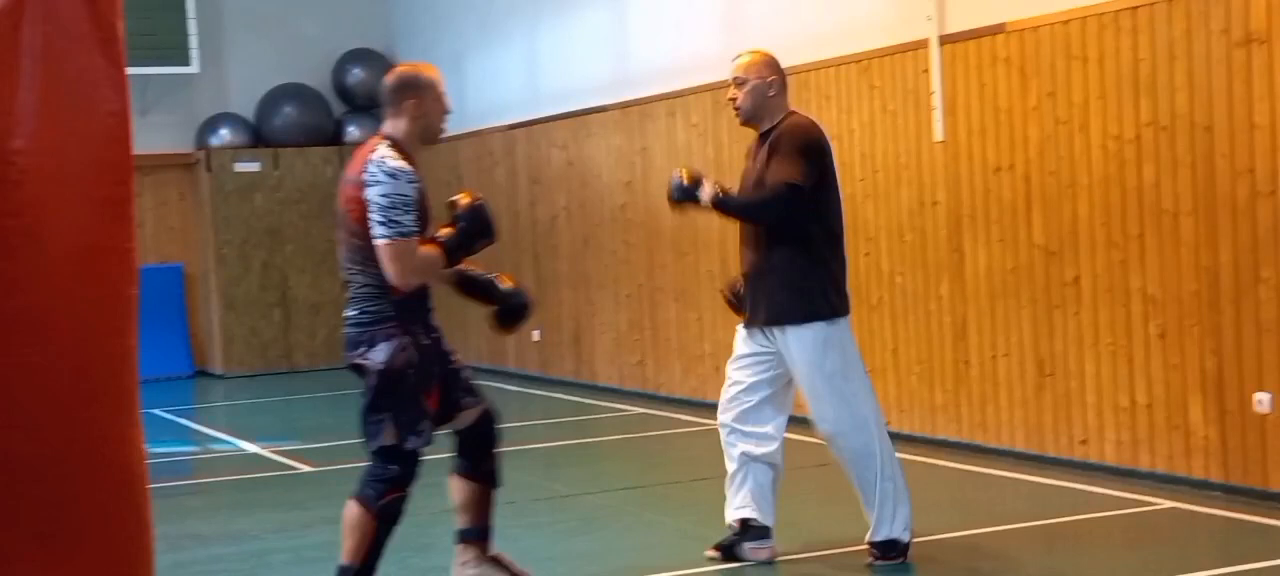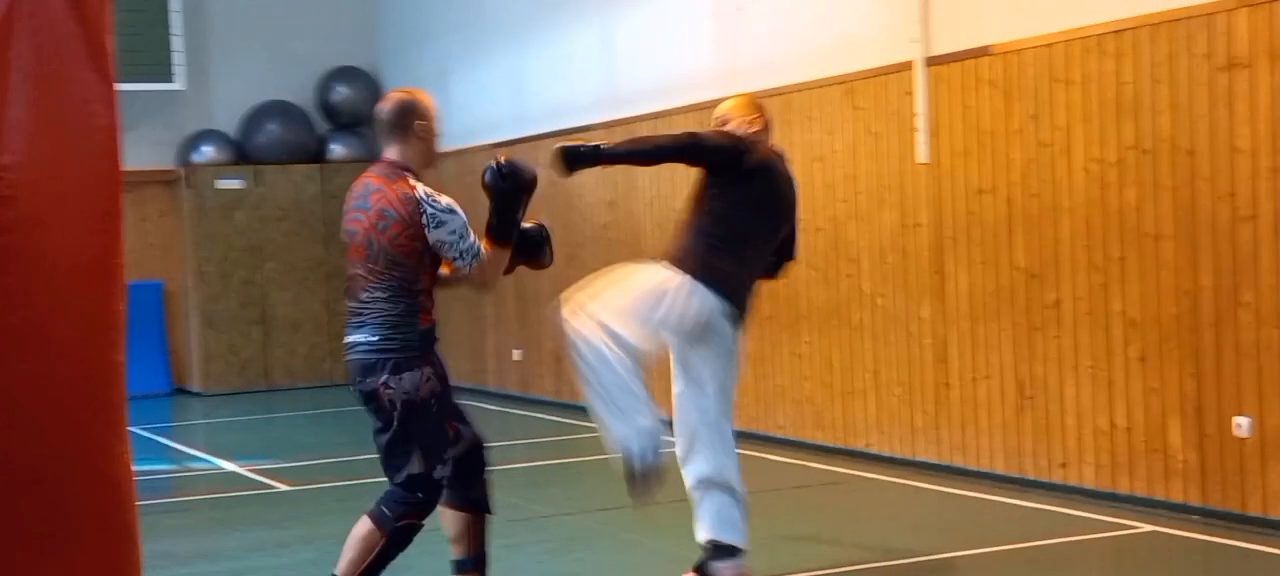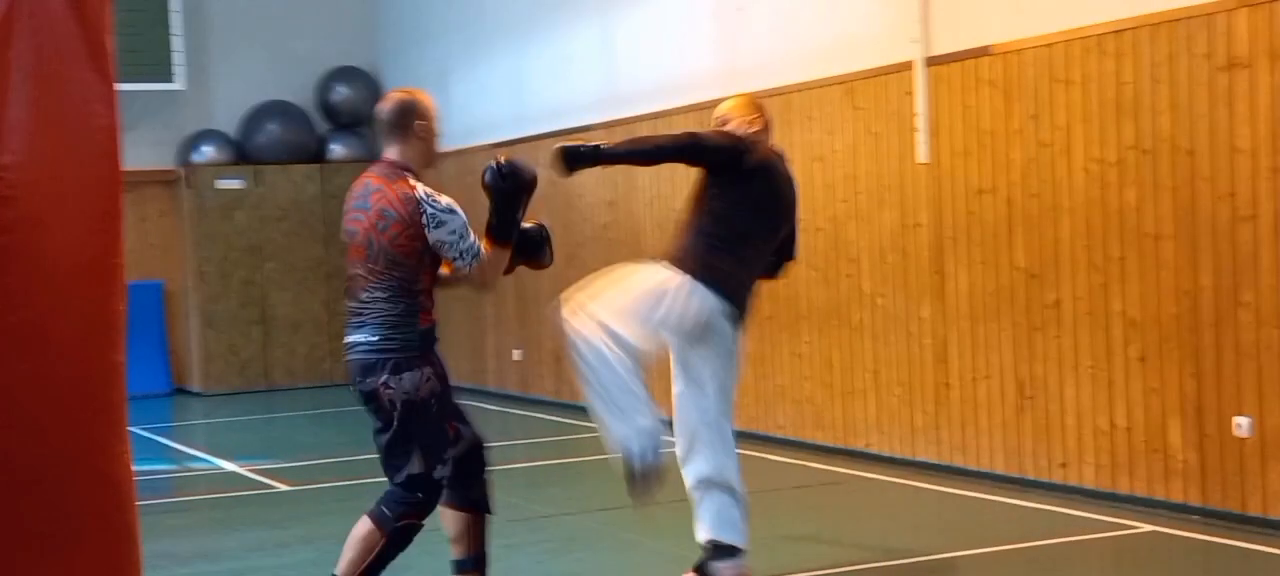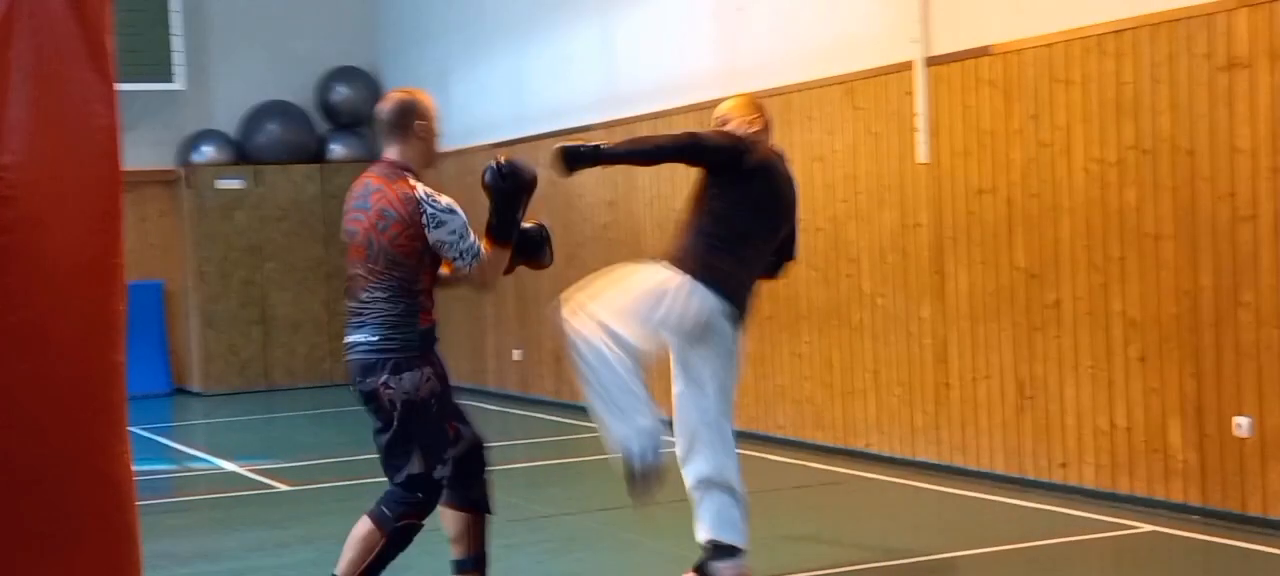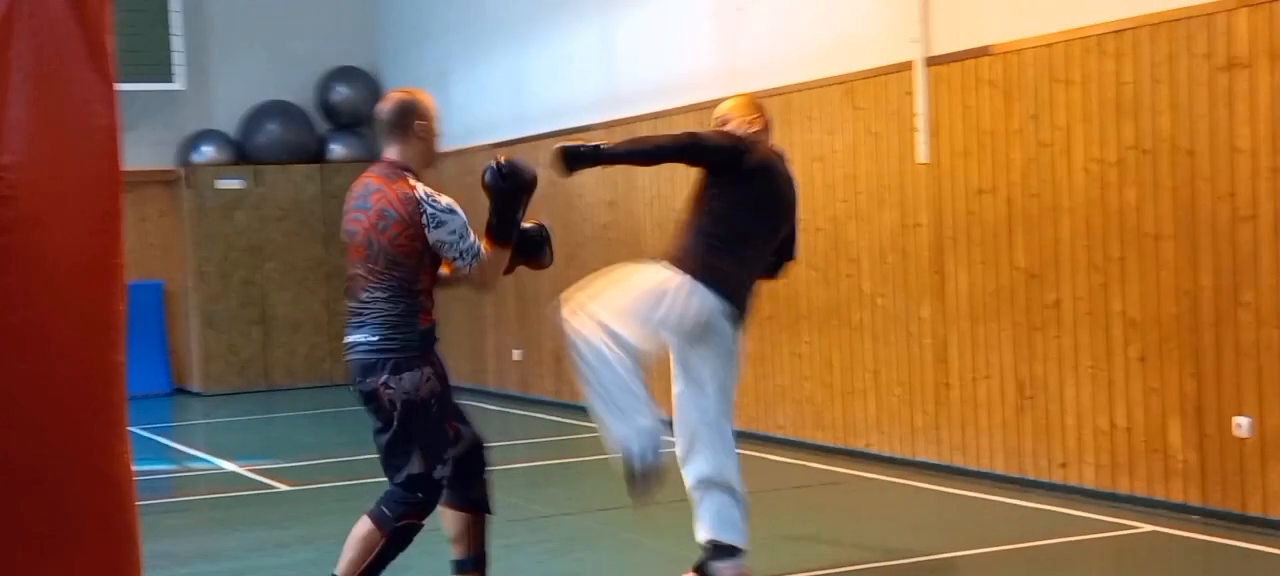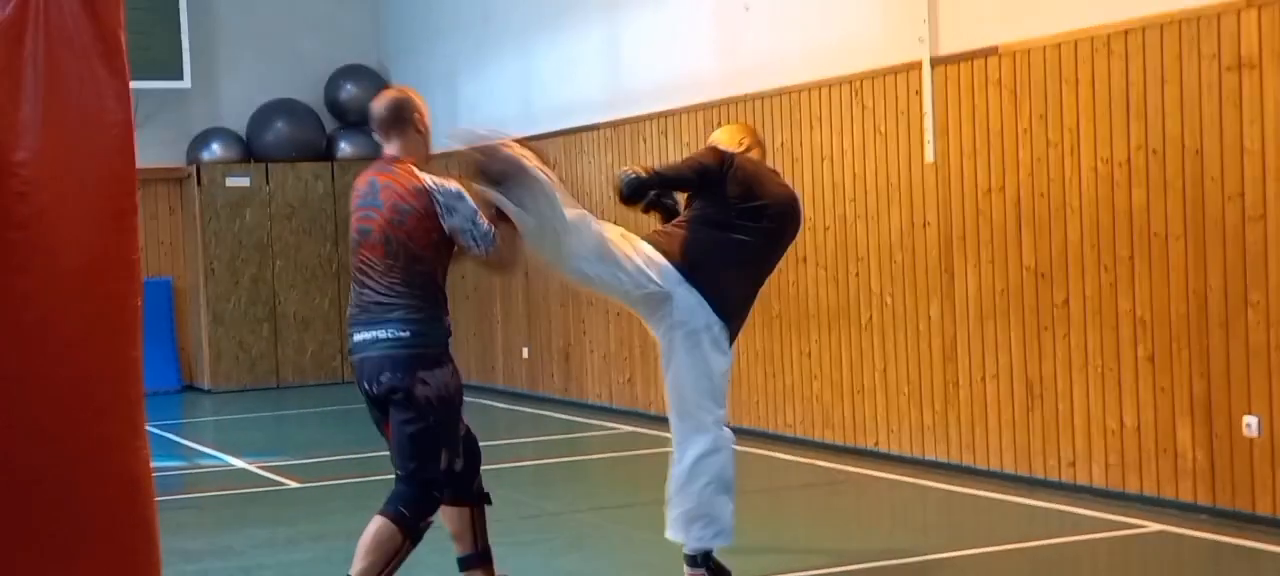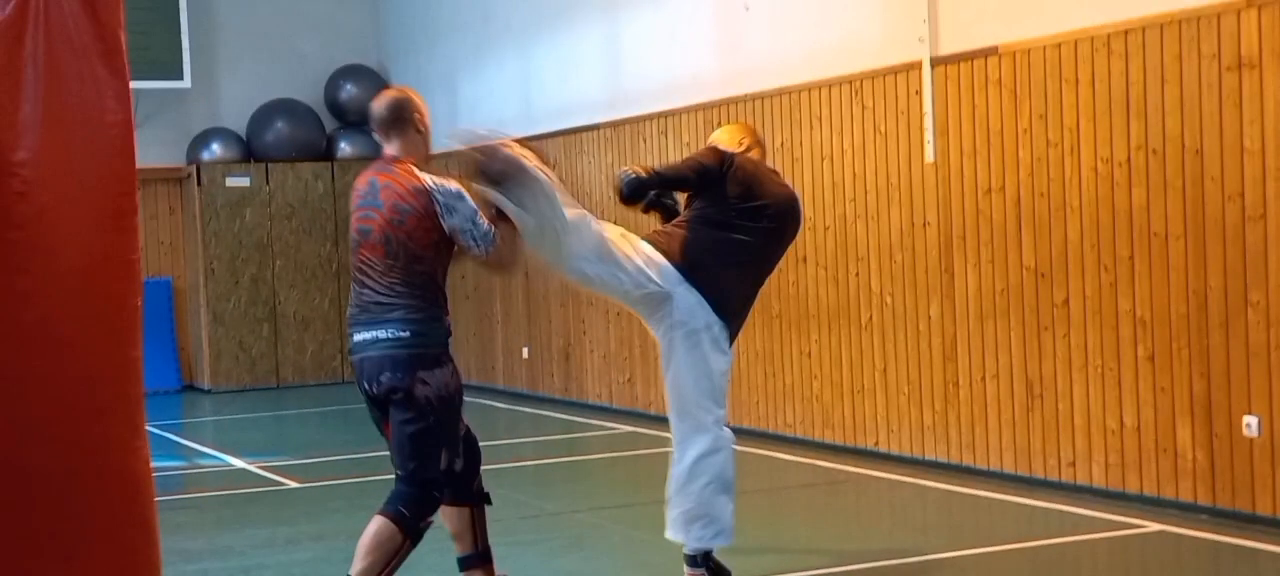
dt=0.5s
person 1, frame 1
left shoulder: (381, 161)
right shoulder: (390, 170)
right elbow: (403, 270)
left wrist: (472, 280)
right wrist: (459, 240)
left hip: (409, 330)
right hip: (387, 336)
left knee: (475, 425)
right knee: (394, 465)
person 1, frame 2
left shoulder: (363, 190)
right shoulder: (427, 204)
right elbow: (483, 275)
left wrist: (507, 250)
right wrist: (507, 211)
left hip: (372, 350)
right hip: (399, 360)
left knee: (464, 456)
right knee: (414, 491)
person 1, frame 3
left shoulder: (362, 190)
right shoulder: (428, 205)
right elbow: (483, 275)
left wrist: (505, 251)
right wrist: (507, 212)
left hip: (370, 350)
right hip: (400, 360)
left knee: (462, 455)
right knee: (414, 490)
person 1, frame 4
left shoulder: (363, 190)
right shoulder: (428, 204)
right elbow: (483, 275)
left wrist: (503, 251)
right wrist: (507, 212)
left hip: (368, 351)
right hip: (401, 359)
left knee: (462, 456)
right knee: (414, 490)
person 1, frame 5
left shoulder: (362, 190)
right shoulder: (429, 204)
right elbow: (483, 275)
left wrist: (503, 251)
right wrist: (507, 212)
left hip: (368, 351)
right hip: (401, 358)
left knee: (461, 456)
right knee: (413, 490)
person 1, frame 6
left shoulder: (364, 186)
right shoulder: (437, 193)
right elbow: (498, 255)
left hip: (369, 349)
right hip: (412, 353)
left knee: (458, 457)
right knee: (419, 489)
person 1, frame 7
left shoulder: (364, 186)
right shoulder: (438, 192)
right elbow: (500, 255)
left wrist: (473, 225)
left hip: (369, 350)
right hip: (414, 352)
left knee: (457, 456)
right knee: (419, 488)
person 2, frame 1
left shoulder: (798, 135)
right shoulder: (764, 144)
left elbow: (781, 206)
left wrist: (713, 197)
right wrist: (748, 278)
left hip: (807, 310)
right hip: (765, 311)
left knee: (848, 422)
right knee: (743, 416)
left ankle: (892, 532)
right ankle: (752, 528)
person 2, frame 2
left shoulder: (741, 154)
right shoulder: (781, 184)
left elbow: (670, 148)
right elbow: (774, 262)
left wrist: (591, 153)
left hip: (692, 289)
right hip: (724, 309)
left knee: (588, 315)
right knee: (706, 430)
left ankle: (640, 444)
person 2, frame 3
left shoulder: (740, 153)
right shoulder: (781, 184)
left elbow: (671, 147)
right elbow: (776, 260)
left wrist: (591, 153)
left hip: (690, 287)
right hip: (724, 309)
left knee: (587, 313)
right knee: (706, 429)
left ankle: (640, 445)
person 2, frame 4
left shoulder: (737, 152)
right shoulder: (782, 185)
left elbow: (669, 147)
right elbow: (774, 261)
left wrist: (591, 153)
left hip: (689, 286)
right hip: (725, 308)
left knee: (588, 314)
right knee: (707, 427)
left ankle: (640, 445)
person 2, frame 5
left shoulder: (738, 152)
right shoulder: (782, 183)
left elbow: (668, 147)
right elbow: (773, 262)
left wrist: (592, 152)
left hip: (688, 286)
right hip: (725, 309)
left knee: (588, 314)
right knee: (707, 425)
left ankle: (640, 444)
person 2, frame 6
left shoulder: (723, 165)
right shoulder: (788, 206)
left elbow: (640, 183)
left wrist: (637, 180)
left hip: (662, 270)
right hip: (710, 317)
left knee: (571, 233)
right knee: (702, 429)
person 2, frame 7
left shoulder: (723, 165)
right shoulder: (787, 206)
left elbow: (644, 183)
left wrist: (638, 179)
left hip: (660, 269)
right hip: (708, 315)
right knee: (703, 429)
